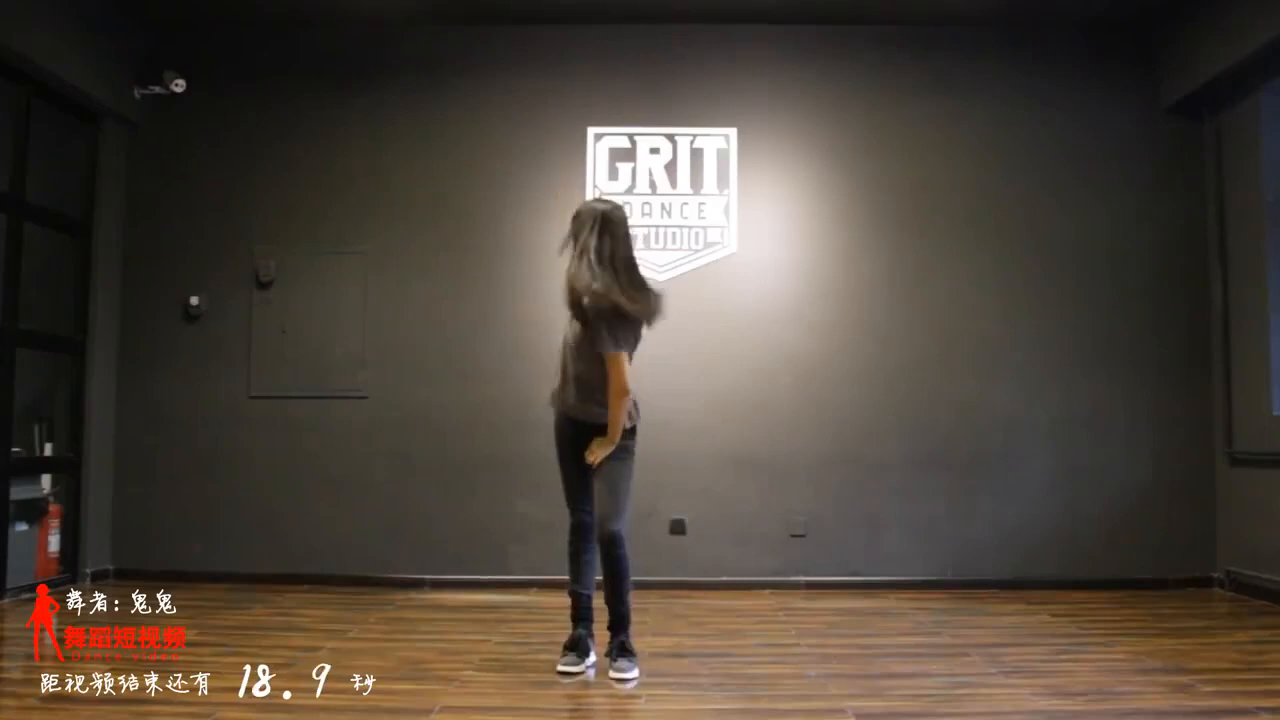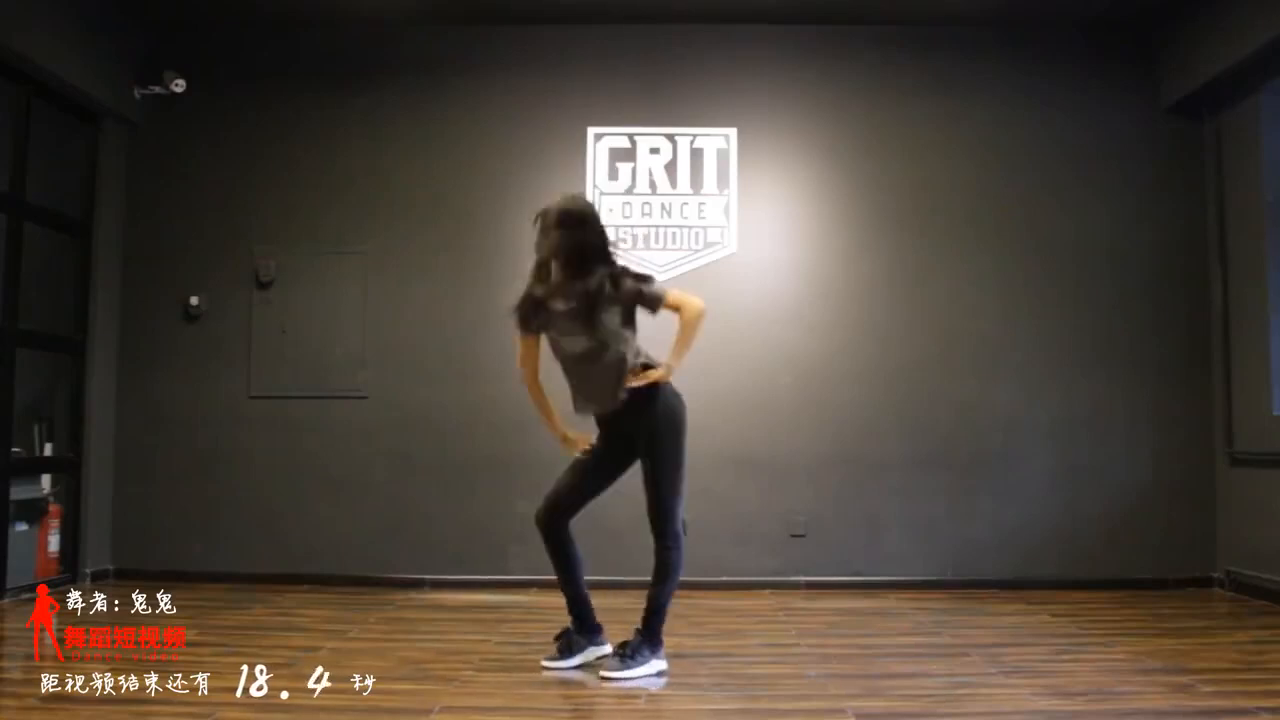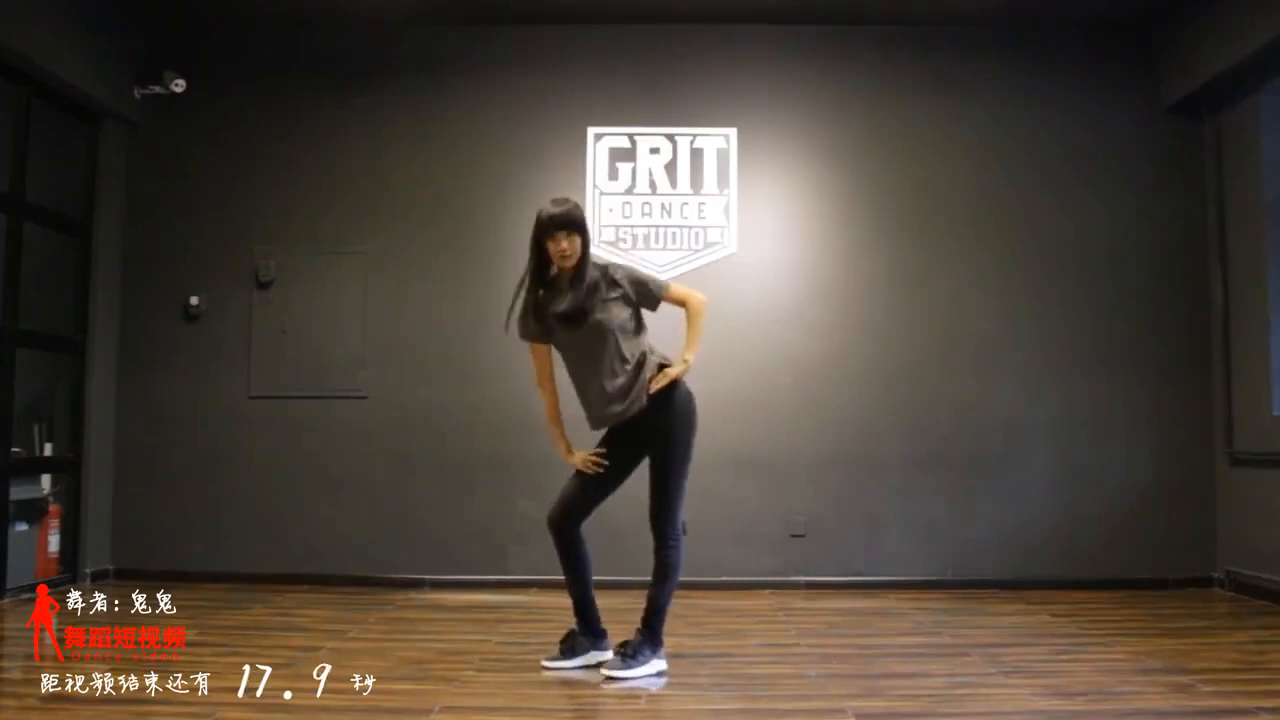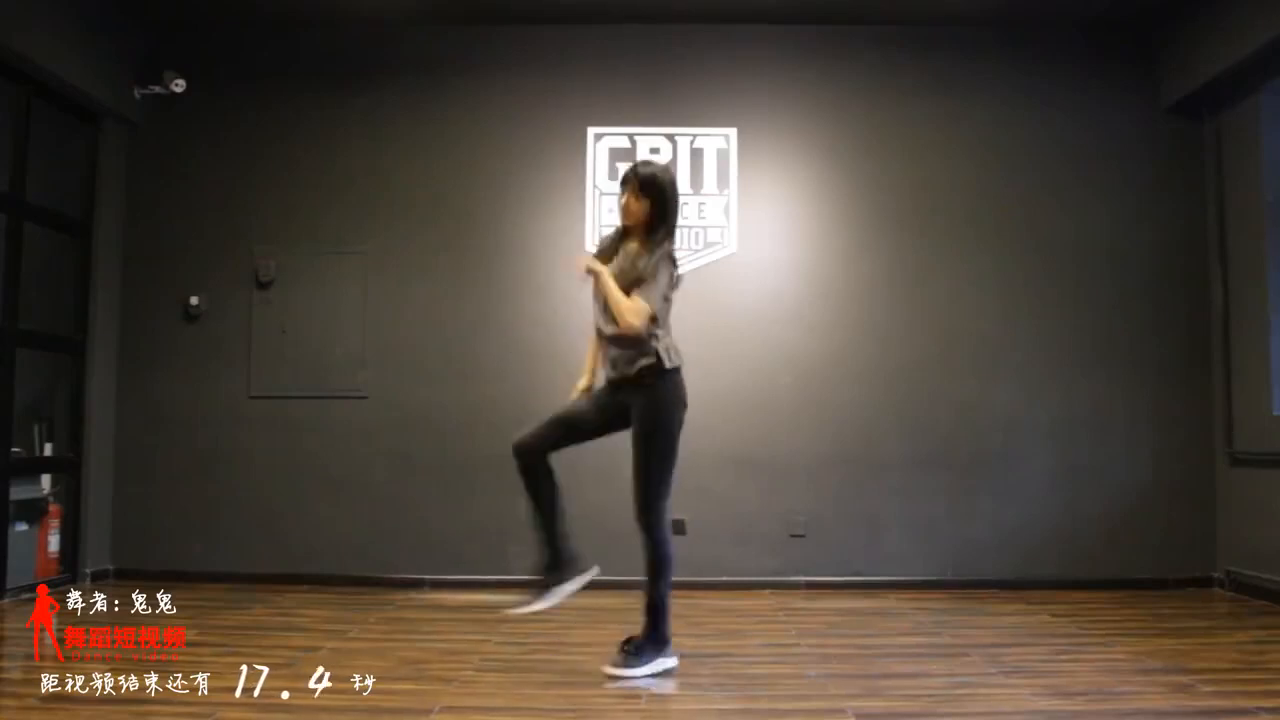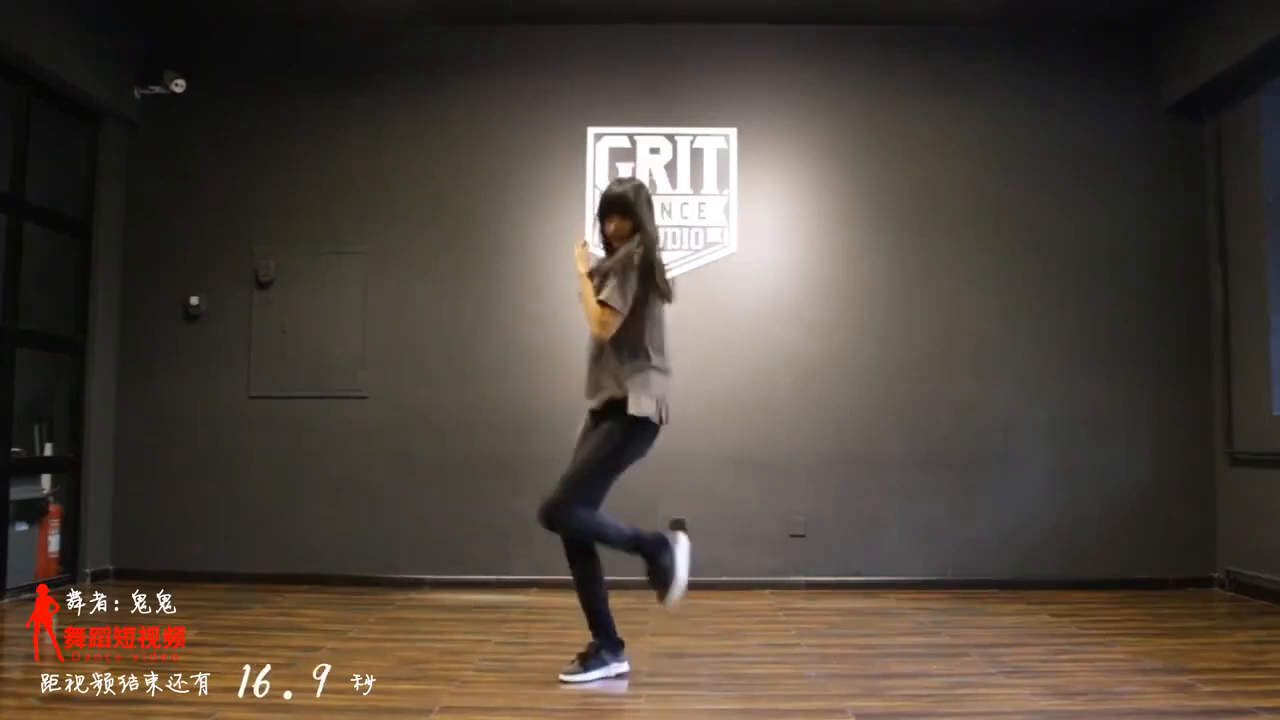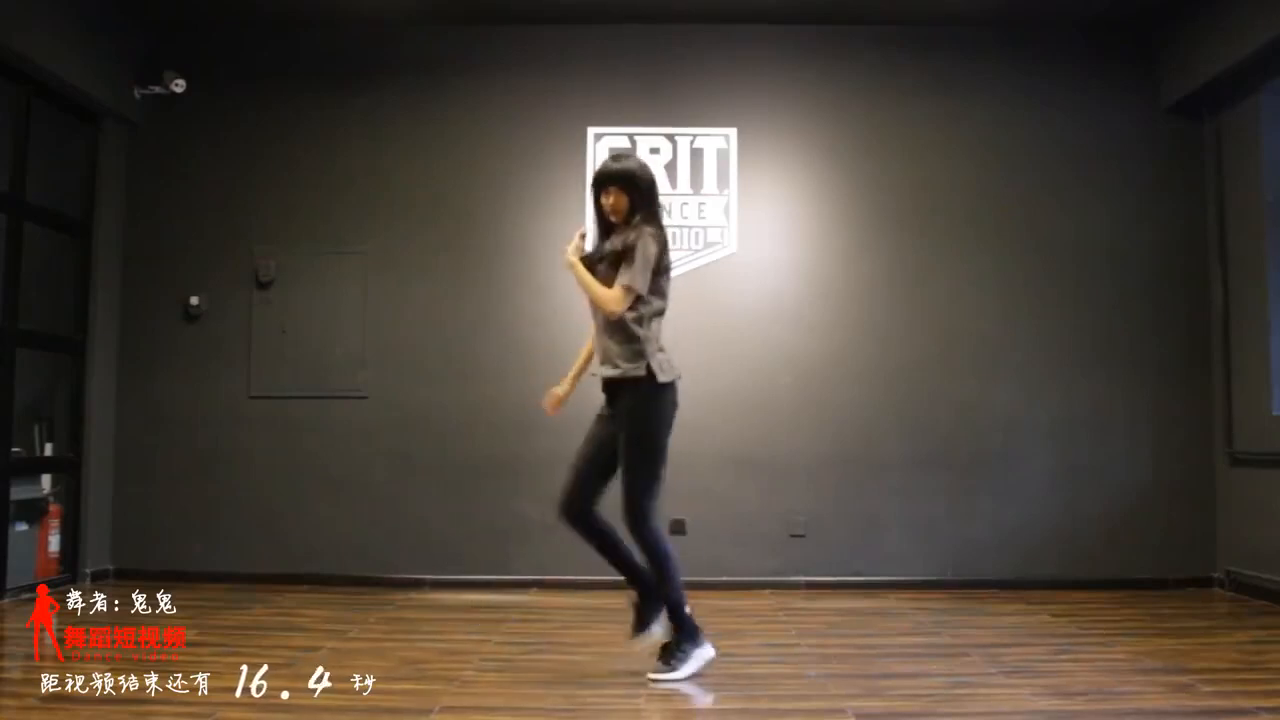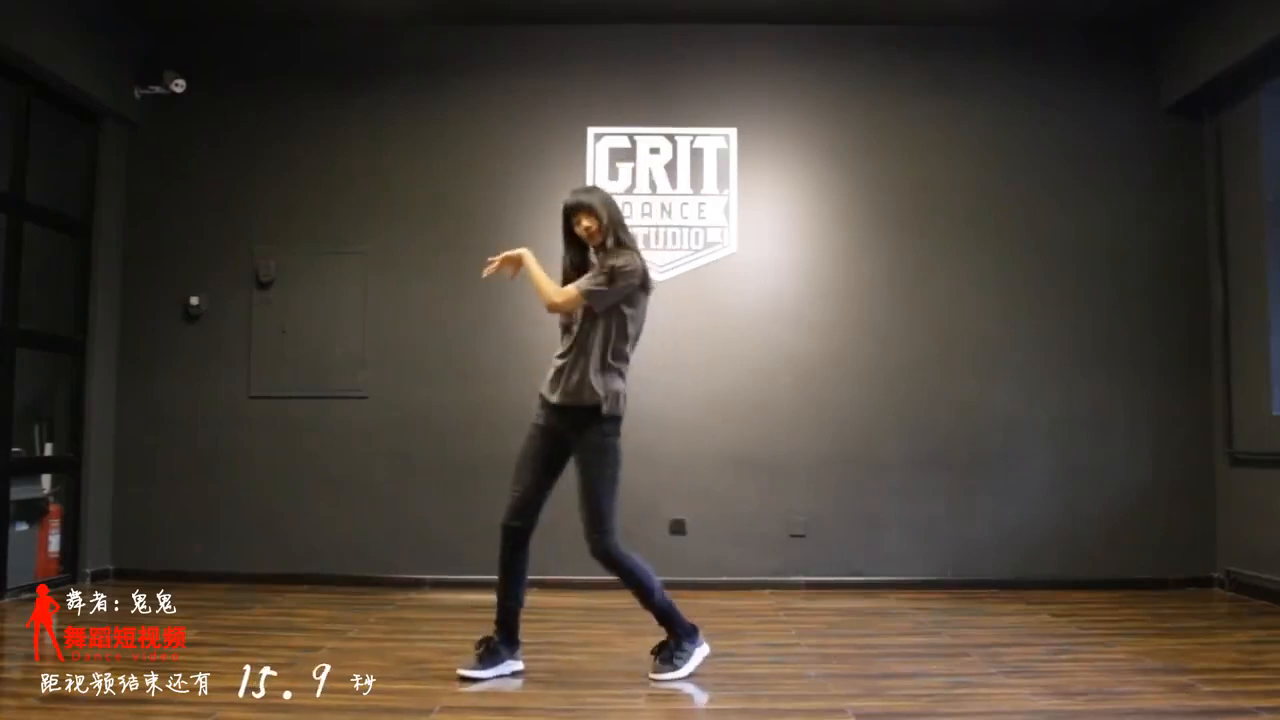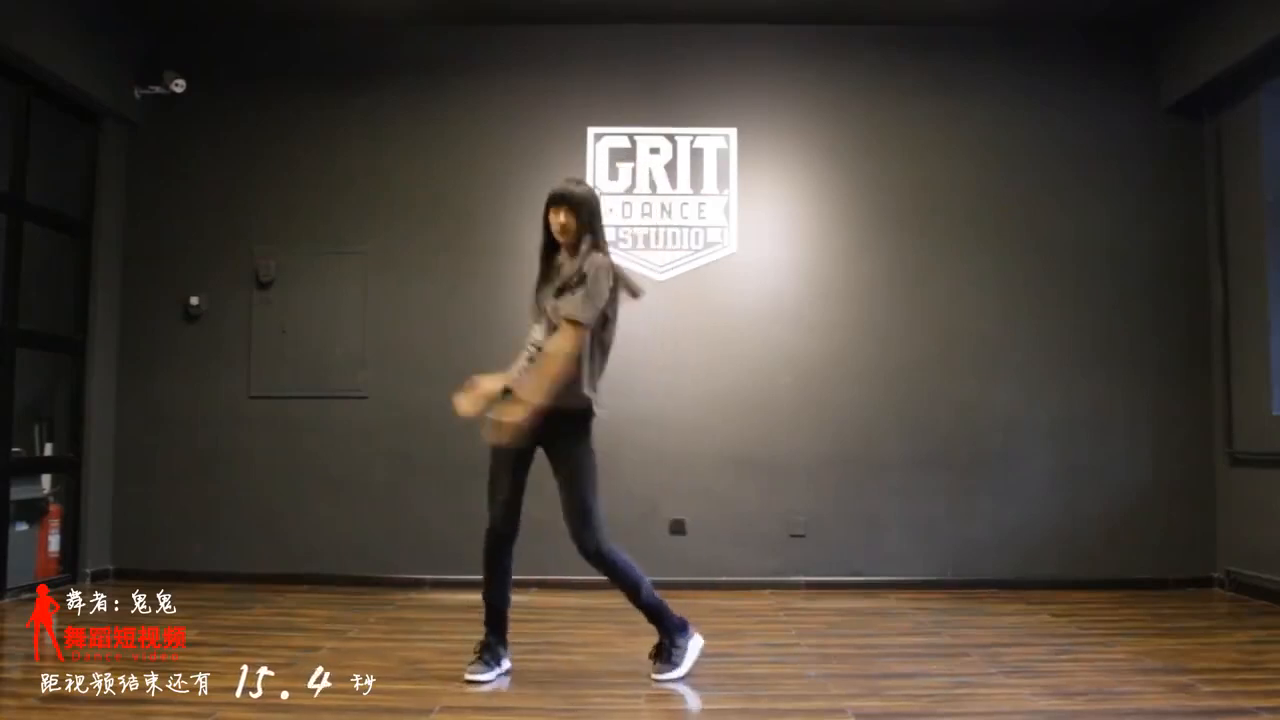
dt=0.5s
person 1, frame 1
left shoulder: (609, 310)
right shoulder: (597, 291)
left elbow: (620, 386)
left wrist: (610, 441)
left hip: (609, 431)
right hip: (572, 422)
left knee: (610, 531)
right knee: (583, 525)
left ankle: (621, 642)
right ankle: (582, 638)
person 1, frame 2
left shoulder: (613, 283)
right shoulder: (536, 300)
left elbow: (693, 306)
right elbow: (531, 375)
left wrist: (672, 365)
right wrist: (563, 435)
left hip: (653, 410)
right hip: (612, 426)
left knee: (667, 530)
right knee: (550, 517)
left ankle: (650, 645)
right ankle: (586, 633)
person 1, frame 3
left shoulder: (618, 280)
right shoulder: (539, 307)
left elbow: (695, 300)
right elbow: (545, 385)
left wrist: (686, 361)
right wrist: (567, 450)
left hip: (665, 408)
right hip: (620, 426)
left knee: (665, 529)
right knee: (562, 520)
left ankle: (649, 645)
right ankle: (591, 636)
person 1, frame 4
left shoulder: (657, 256)
right shoulder: (613, 245)
left elbow: (632, 321)
left wrist: (604, 273)
right wrist: (586, 376)
left hip: (658, 386)
right hip: (621, 387)
left knee: (649, 514)
right knee: (528, 449)
left ankle: (656, 641)
right ankle: (561, 564)
person 1, frame 5
left shoulder: (630, 262)
right shoulder: (624, 264)
left elbow: (601, 327)
left wrist: (583, 276)
left hip: (630, 413)
right hip: (607, 410)
left knee: (557, 512)
right knee: (575, 530)
left ankle: (658, 547)
right ankle: (606, 648)
person 1, frame 6
left shoulder: (646, 242)
right shoulder: (610, 248)
left elbow: (614, 307)
left wrist: (575, 262)
right wrist: (571, 380)
left hip: (645, 390)
right hip: (617, 392)
left knee: (638, 516)
right knee: (574, 507)
left ankle: (688, 638)
right ankle: (651, 593)
person 1, frame 7
left shoulder: (626, 268)
right shoulder: (586, 269)
left elbow: (556, 301)
left wrist: (526, 258)
left hip: (596, 418)
right hip: (552, 411)
left knee: (601, 542)
right knee: (514, 525)
left ankle: (684, 636)
right ankle: (505, 646)
person 1, frame 8
left shoulder: (595, 269)
right shoulder: (554, 269)
left elbow: (569, 344)
left wrist: (525, 406)
right wrist: (499, 383)
left hip: (567, 413)
right hip: (521, 405)
left knee: (589, 541)
right knee: (499, 527)
left ankle: (676, 634)
right ankle: (495, 643)
